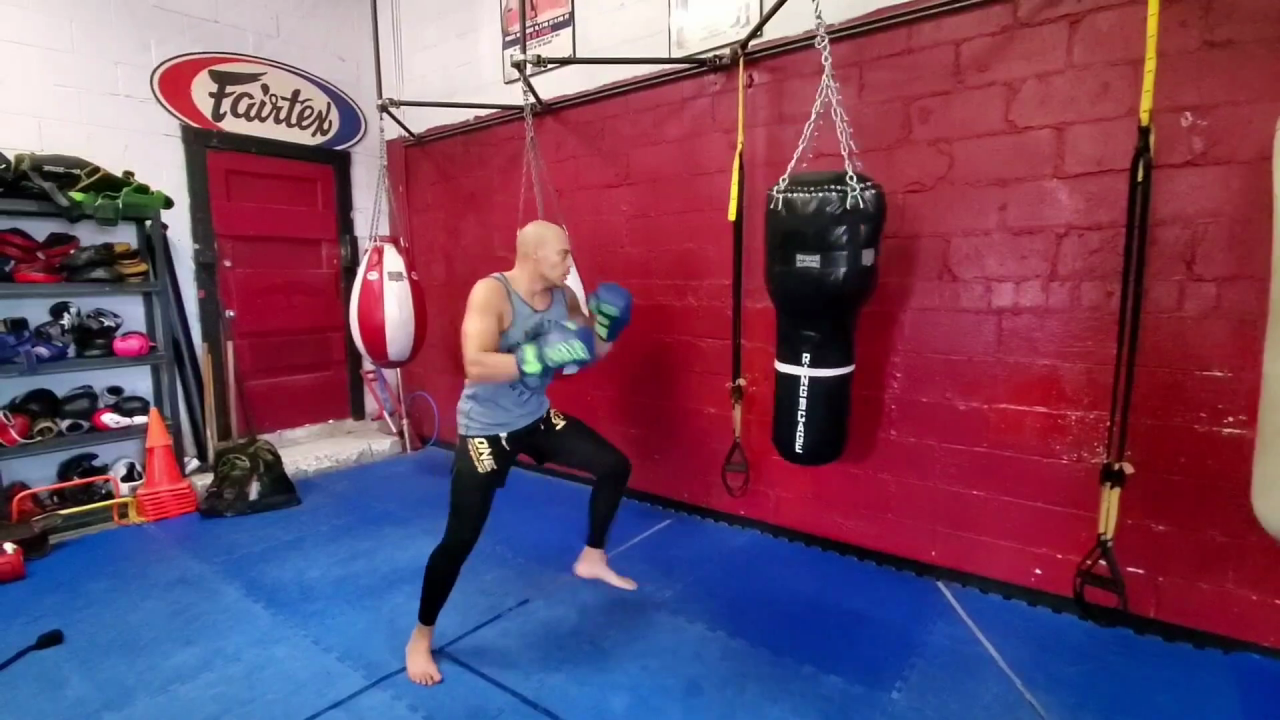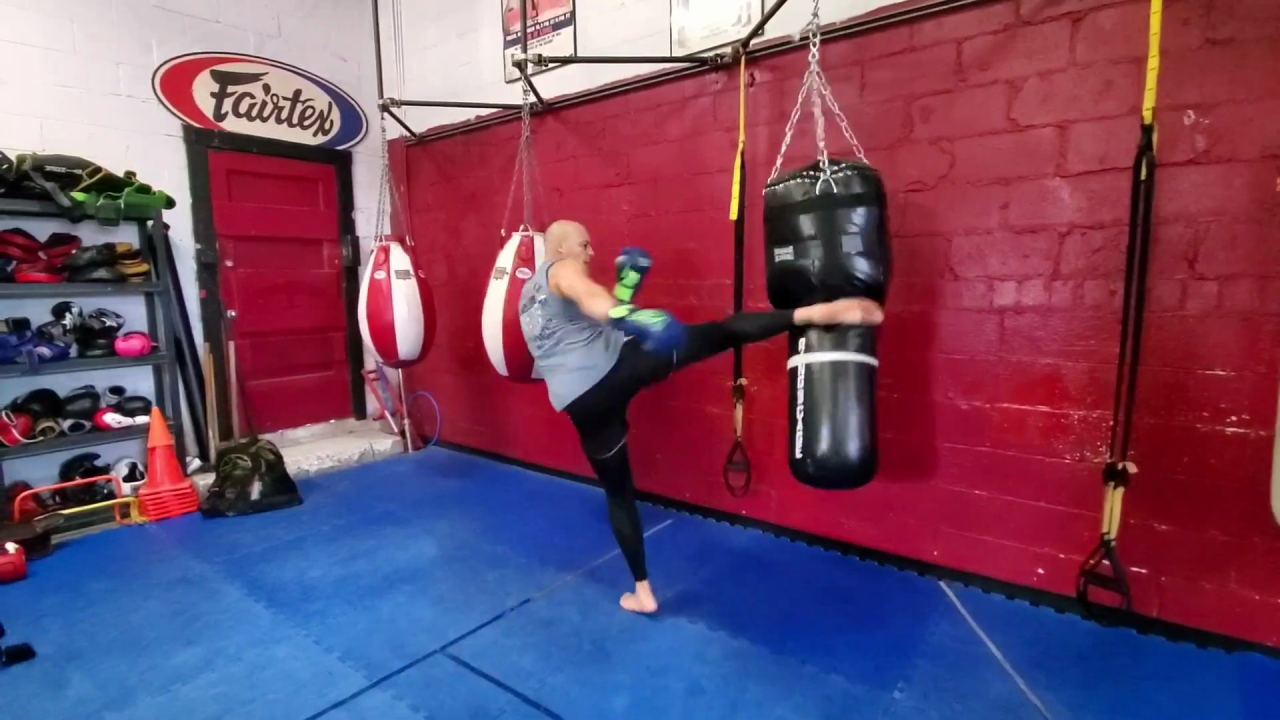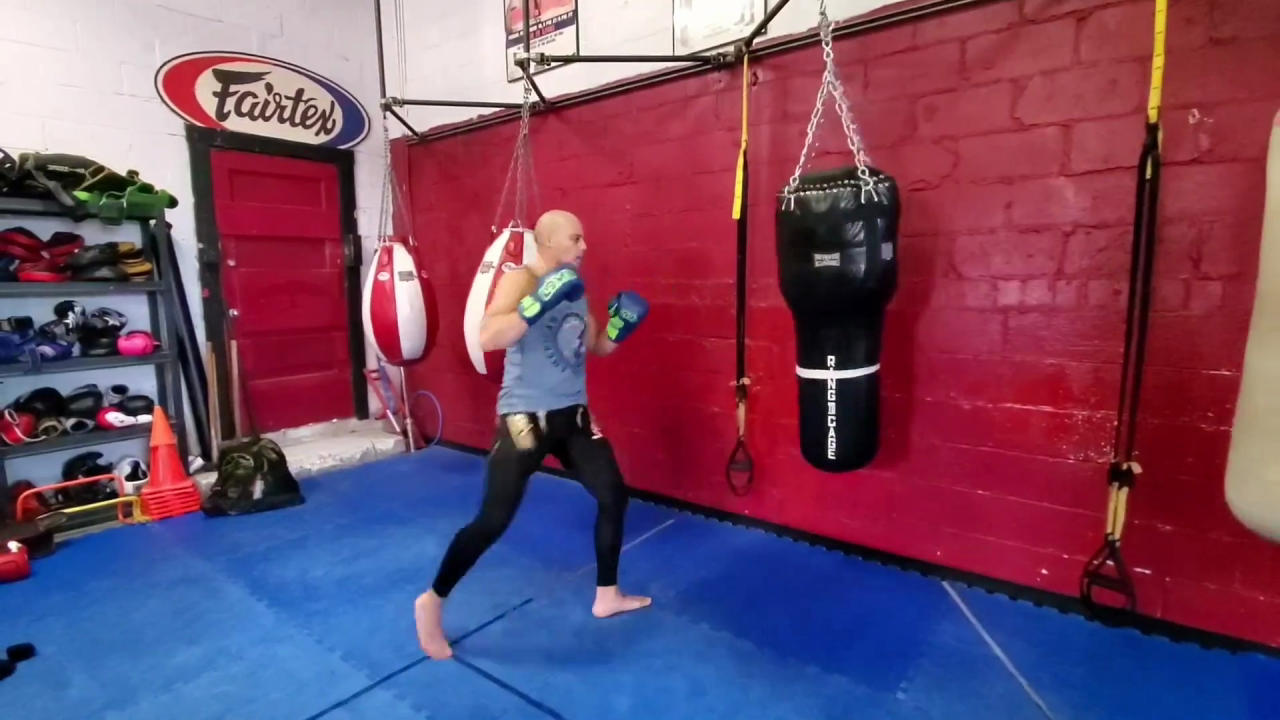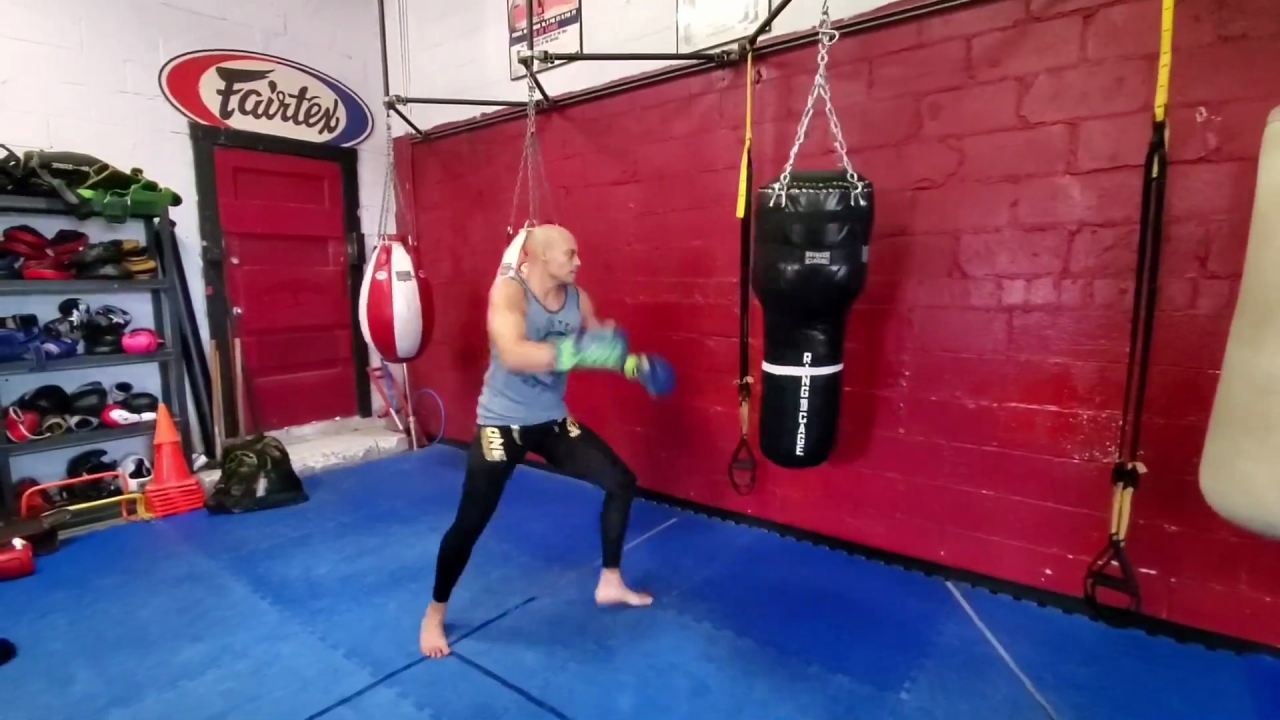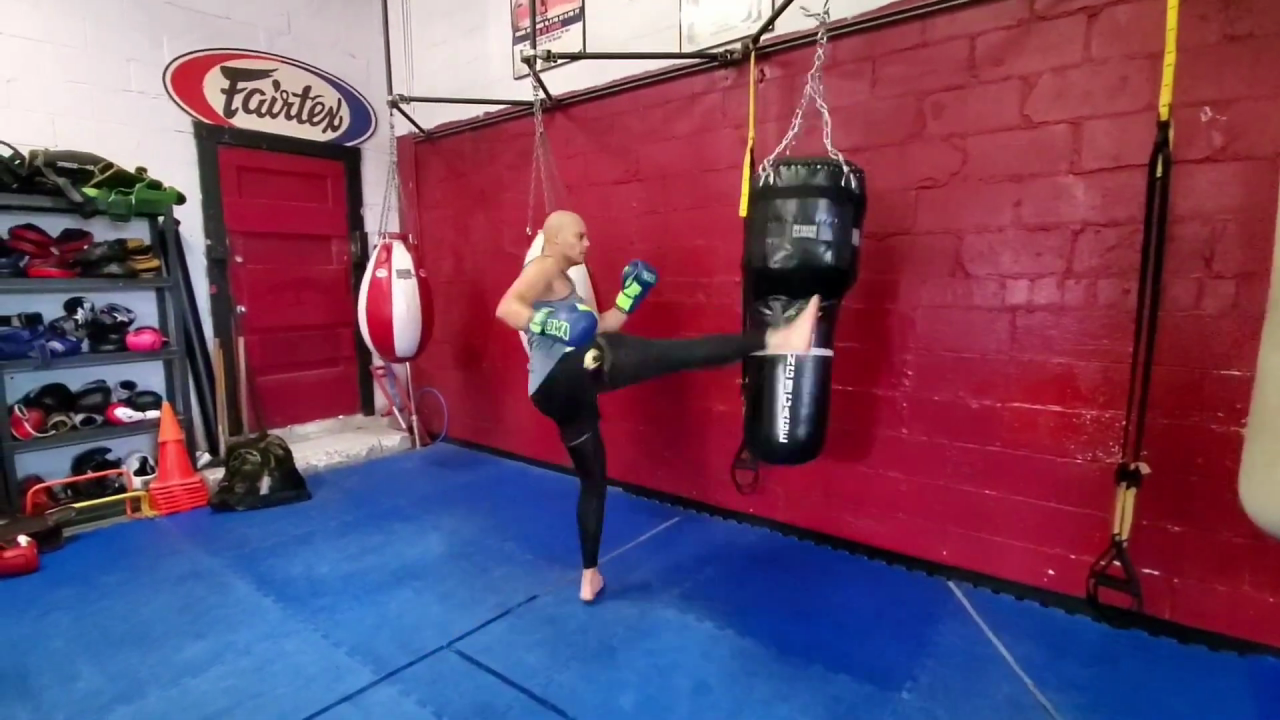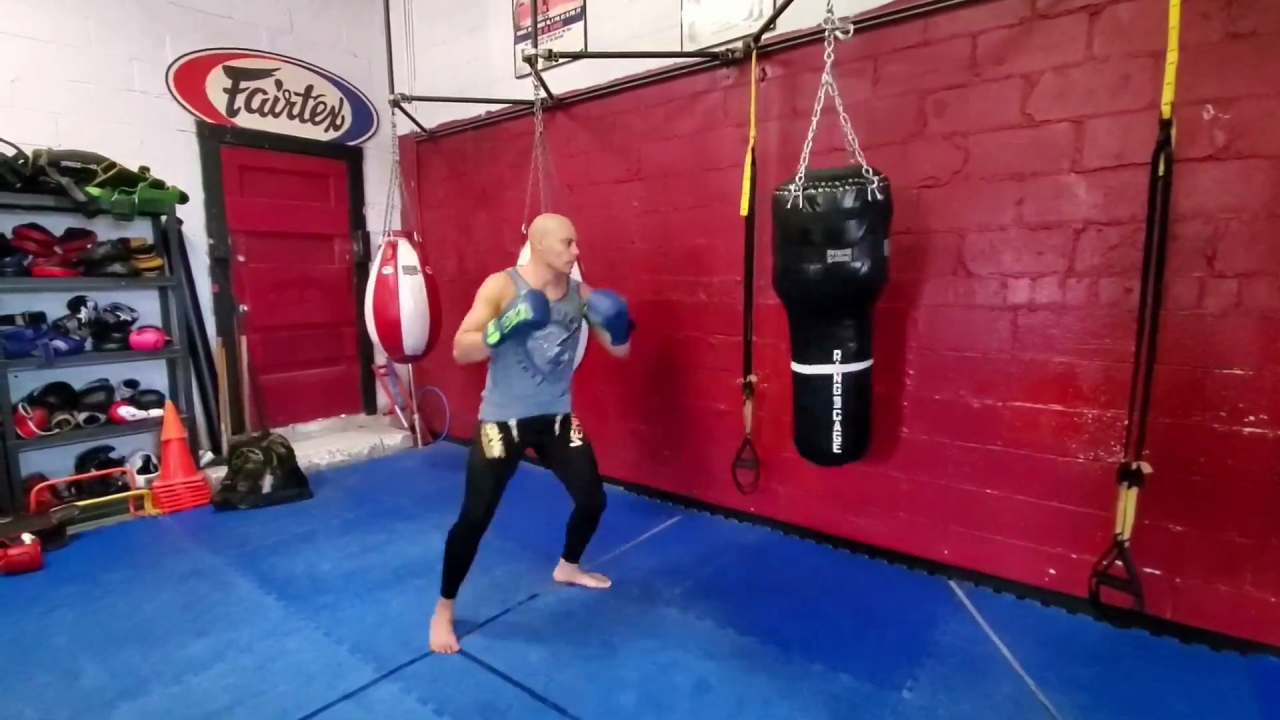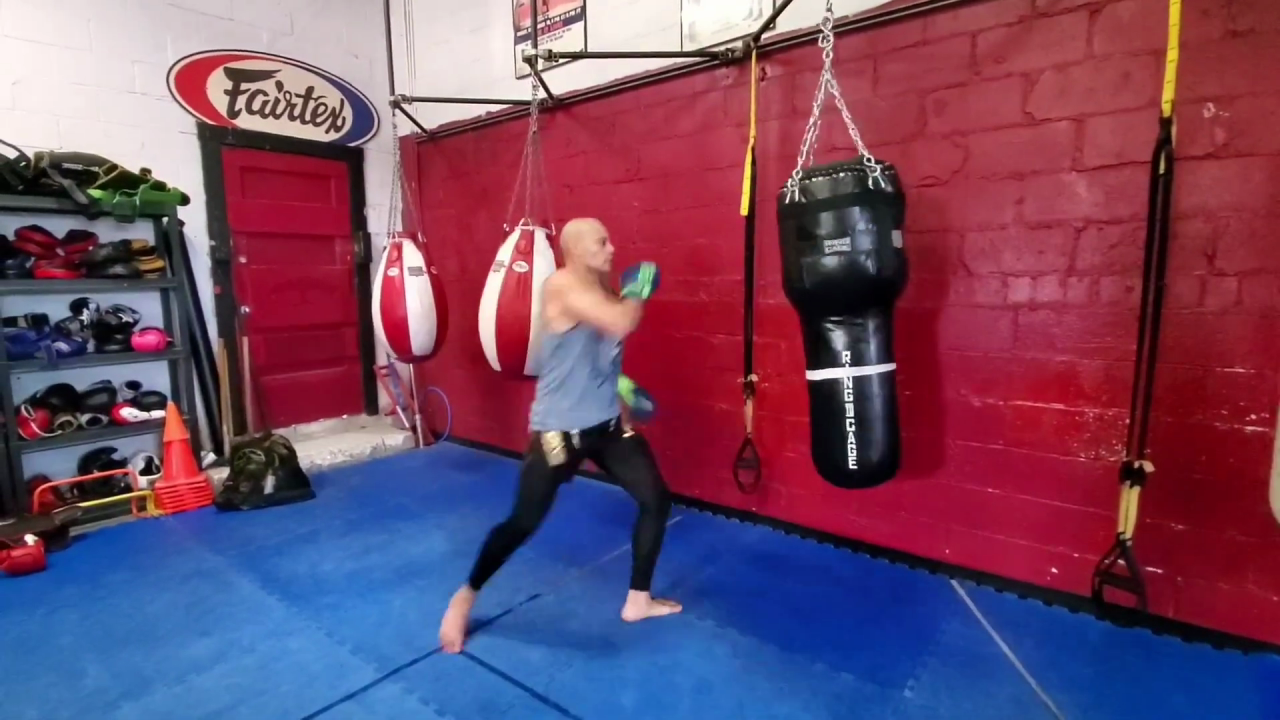
dt=0.5s
person 1, frame 1
left shoulder: (562, 296)
right shoulder: (490, 294)
left elbow: (590, 346)
right elbow: (478, 367)
left wrist: (606, 323)
right wrist: (541, 355)
left hip: (537, 419)
right hip: (485, 431)
left knee: (615, 467)
right knee: (460, 540)
left ankle: (593, 558)
right ankle: (420, 637)
person 1, frame 2
left shoulder: (532, 290)
right shoulder: (563, 270)
right elbow: (590, 298)
left wrist: (629, 283)
right wrist: (637, 319)
left hip: (579, 400)
right hip: (608, 371)
left knee: (618, 492)
right knee: (716, 333)
left ankle: (640, 592)
right ankle: (820, 312)
person 1, frame 3
left shoulder: (573, 288)
right shoulder: (520, 280)
left elbow: (595, 345)
right elbow: (491, 339)
left wrist: (620, 325)
right wrist: (540, 302)
left hip: (572, 414)
right hip: (525, 416)
left knee: (613, 495)
right knee: (494, 520)
left ankle: (608, 595)
right ankle: (432, 601)
person 1, frame 4
left shoulder: (577, 298)
right shoulder: (509, 291)
left elbow: (606, 345)
right elbow: (515, 356)
left wrist: (642, 367)
right wrist: (580, 352)
left hip: (553, 421)
right hip: (502, 425)
left knee: (621, 483)
right knee: (470, 524)
left ankle: (611, 582)
right ankle: (435, 613)
person 1, frame 5
left shoulder: (562, 279)
right shoulder: (545, 268)
left elbow: (603, 325)
right elbow: (507, 308)
left wrist: (630, 293)
right wrist: (545, 322)
left hip: (558, 388)
right hip: (566, 371)
left knee: (593, 477)
right knee: (664, 352)
left ankle: (590, 577)
right ankle: (775, 340)
person 1, frame 6
left shoulder: (580, 293)
right shoulder: (501, 286)
left elbow: (619, 348)
right elbow: (462, 351)
left wrist: (616, 321)
right wrist: (504, 327)
left hip: (556, 417)
right hip: (505, 417)
left knee: (593, 500)
right knee: (476, 516)
left ankle: (568, 566)
right ankle: (443, 610)
person 1, frame 7
left shoulder: (595, 287)
right shoulder: (564, 285)
right elbow: (618, 322)
left wrist: (621, 386)
right wrist: (640, 289)
left hip: (608, 420)
right hip: (562, 427)
left knee: (656, 500)
right knee: (523, 524)
left ankle: (639, 599)
right ankle: (463, 601)
